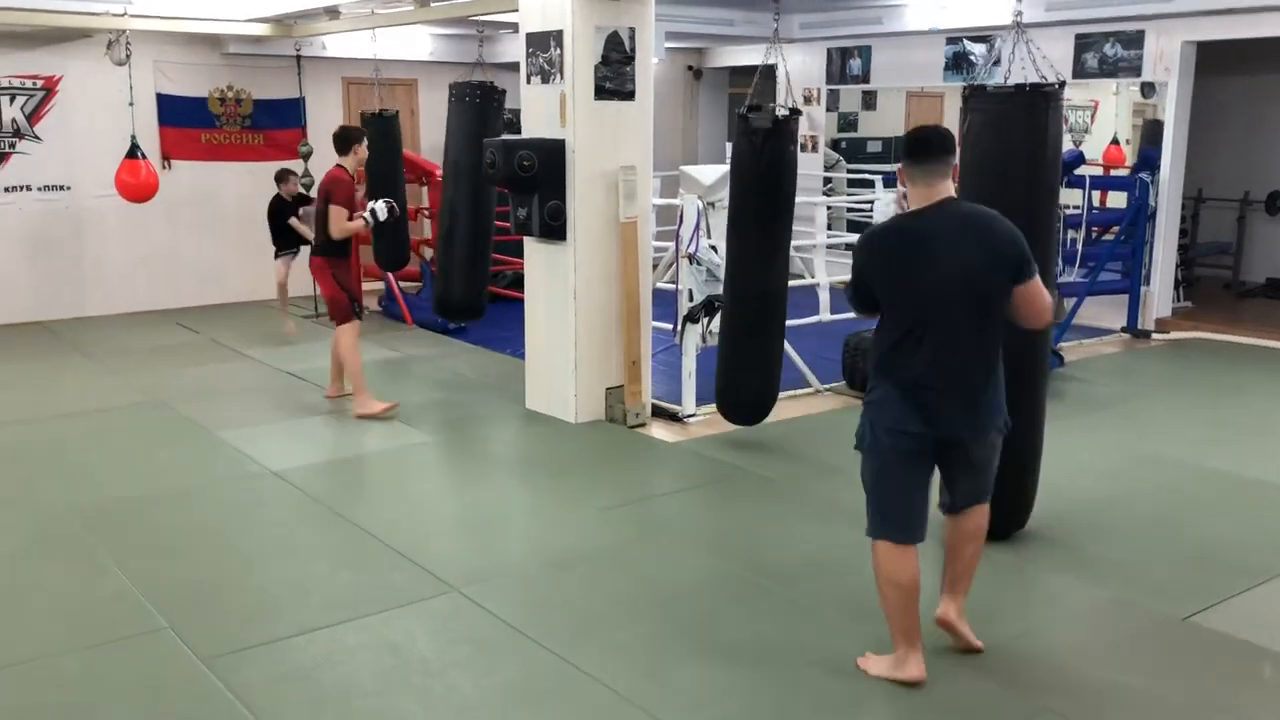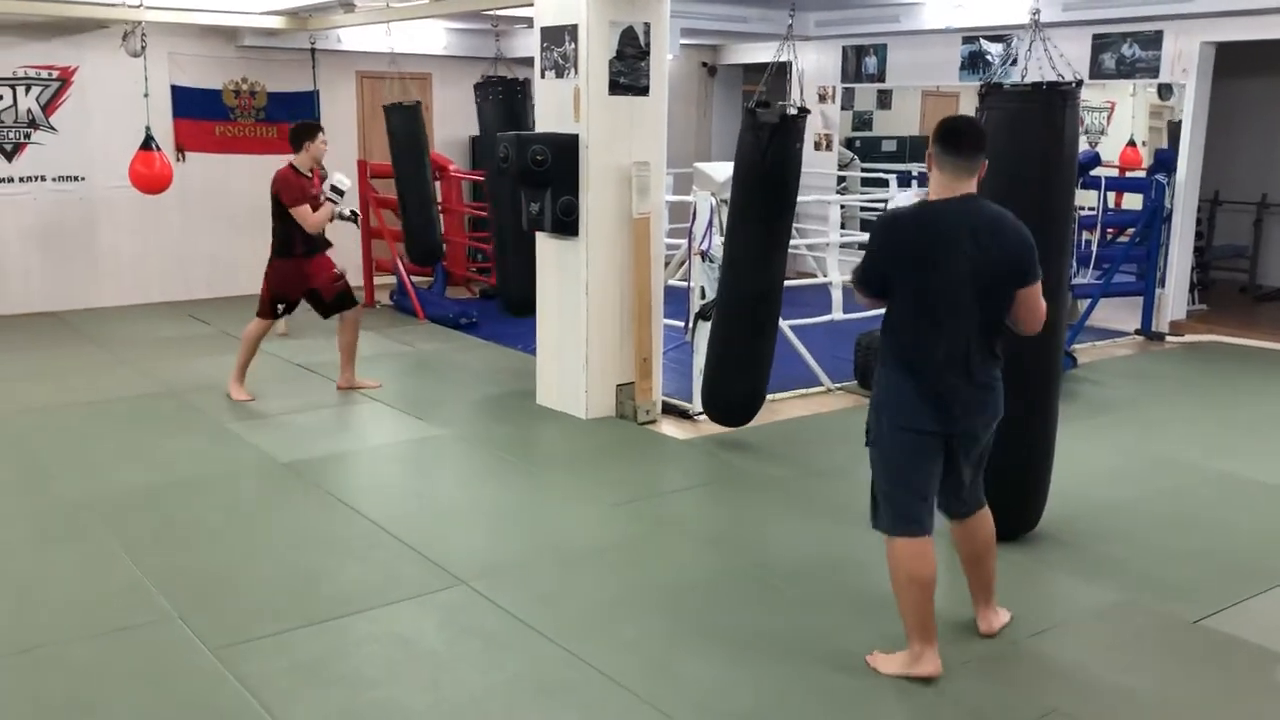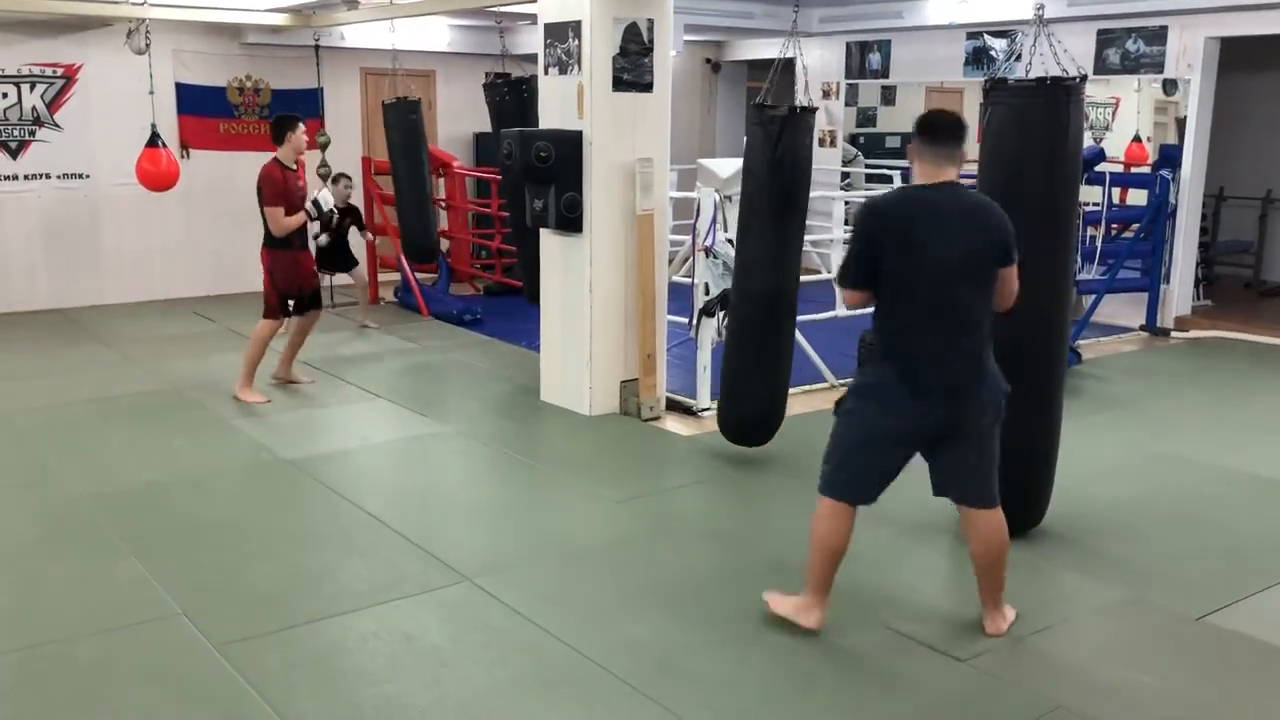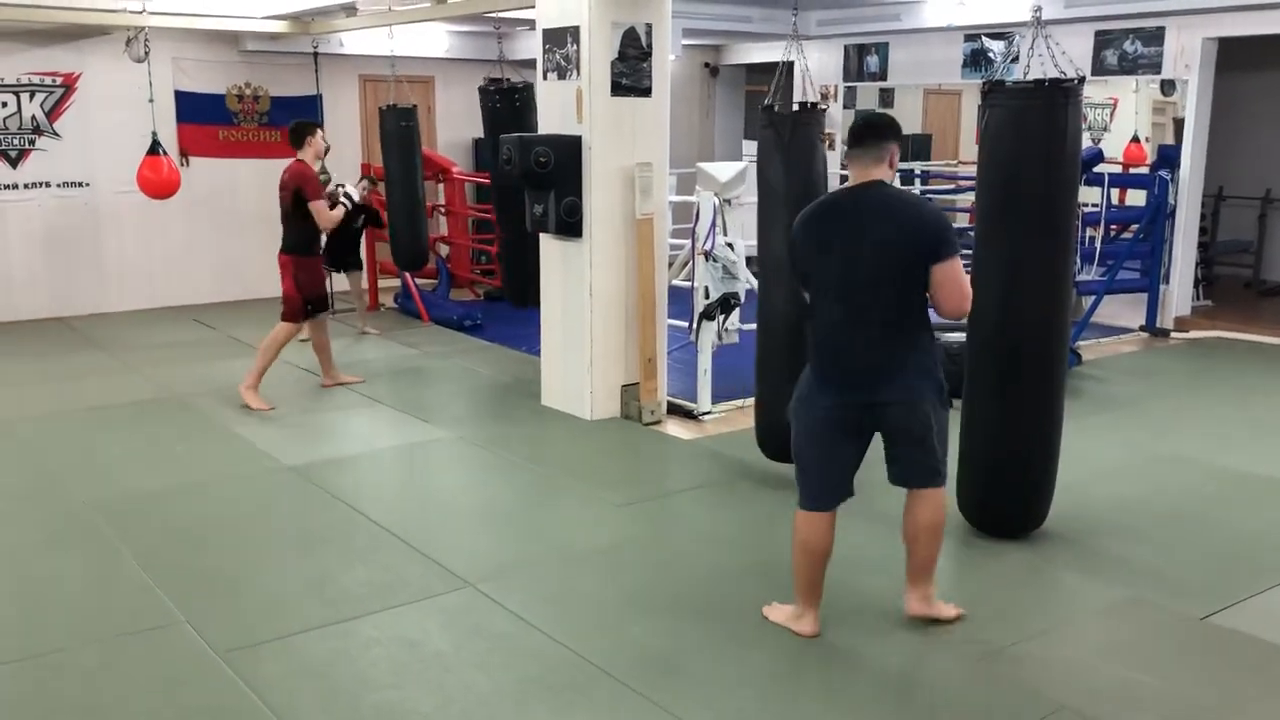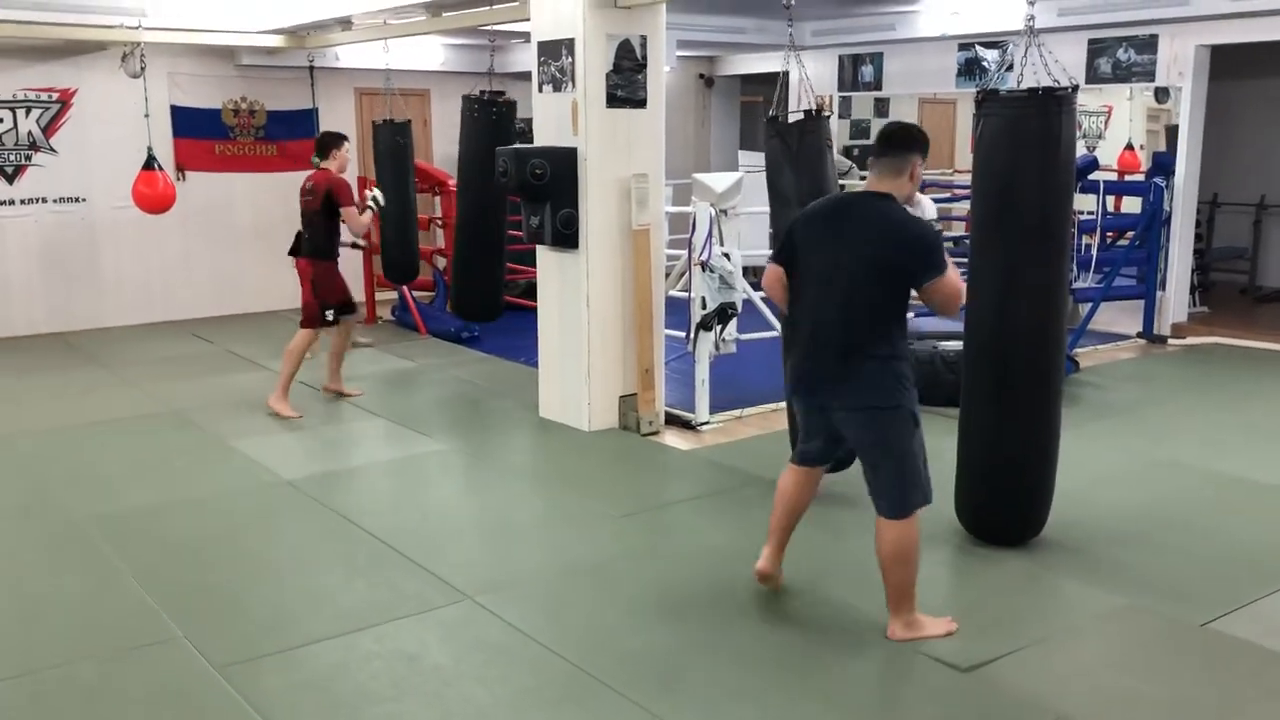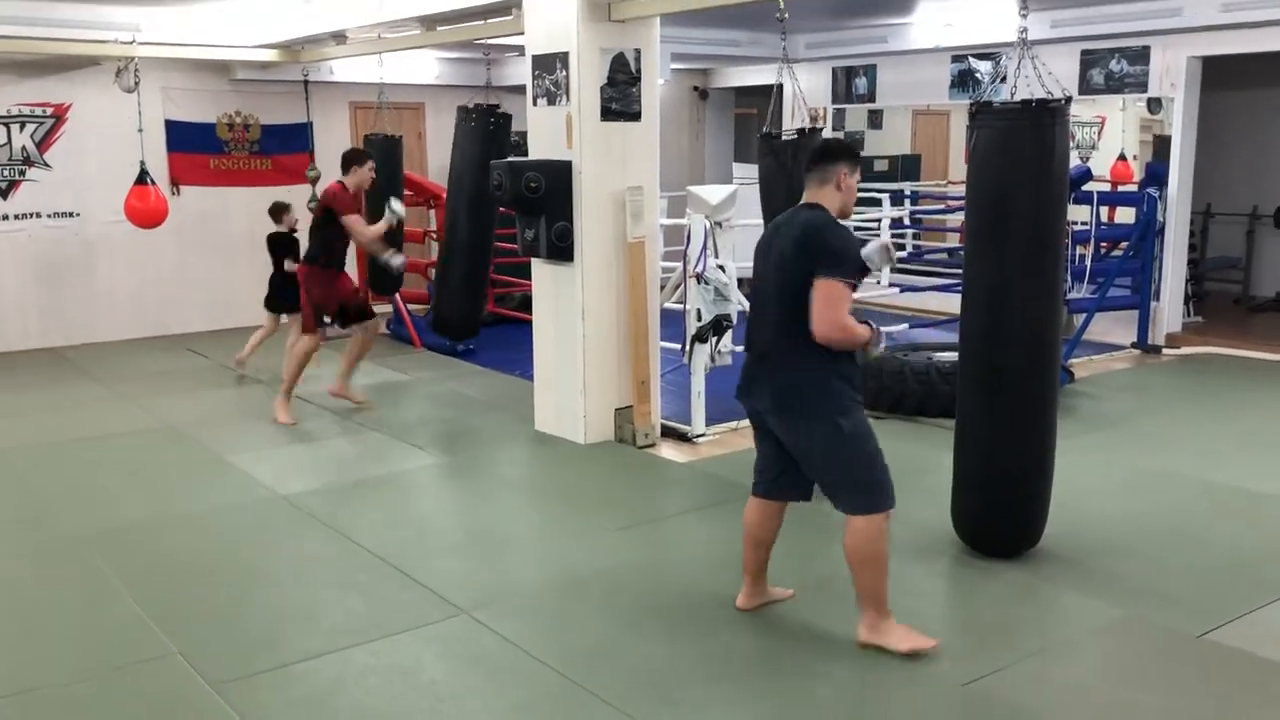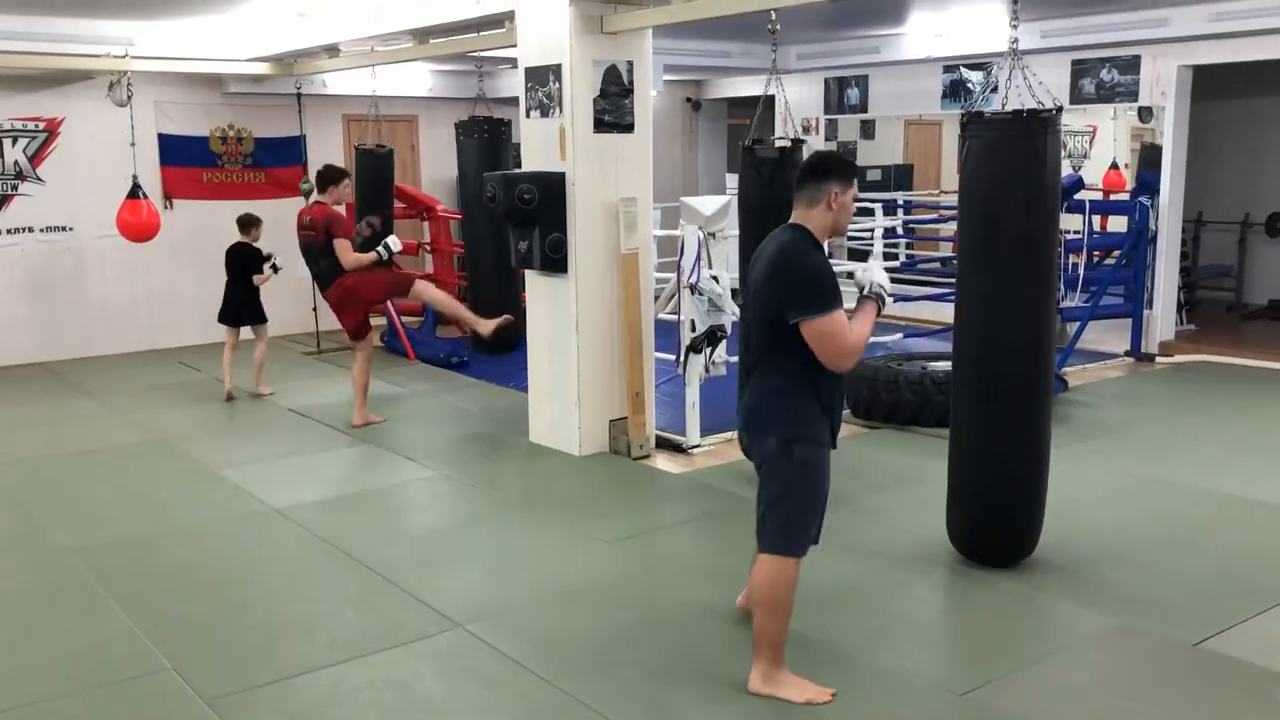
dt=0.4s
person 1, frame 1
left shoulder: (879, 243)
right shoulder: (998, 232)
left elbow: (863, 307)
right elbow: (1038, 317)
left hip: (899, 409)
right hip: (978, 405)
left knee: (892, 532)
right knee: (969, 502)
left ankle: (906, 655)
right ankle: (953, 602)
person 1, frame 2
left shoulder: (897, 228)
right shoulder: (1011, 233)
left elbow: (868, 294)
right elbow: (1031, 322)
left hip: (909, 401)
right hip: (978, 395)
left knee: (906, 524)
right knee: (968, 503)
left ankle: (921, 651)
right ankle: (987, 609)
person 1, frame 3
left shoulder: (881, 214)
right shoulder: (992, 217)
left elbow: (853, 297)
right elbow: (1005, 299)
left hip: (895, 386)
right hip: (973, 386)
left knee: (839, 491)
right knee: (981, 501)
left ankle: (811, 603)
right ankle: (994, 611)
person 1, frame 4
left shoulder: (811, 221)
right shoulder: (927, 217)
right elbow: (957, 307)
left hip: (830, 381)
right hip: (909, 379)
left knee: (817, 499)
right knee: (927, 481)
left ankle: (804, 611)
right ankle: (919, 593)
person 1, frame 5
left shoulder: (813, 216)
right shoulder: (913, 234)
left elbow: (774, 285)
right elbow: (950, 304)
left hip: (809, 376)
right hip: (876, 388)
left knee: (808, 458)
right knee: (899, 503)
left ankle: (771, 553)
right ankle: (903, 619)
person 1, frame 6
left shoulder: (777, 231)
right shoulder: (832, 238)
right elbow: (828, 326)
left wrist: (862, 265)
right wrist: (868, 335)
left hip: (763, 386)
right hip: (814, 394)
left knee: (770, 487)
right knee: (870, 501)
left ankle: (753, 589)
right ankle: (876, 622)
person 1, frame 7
left shoulder: (782, 245)
right shoulder: (805, 264)
right elbow: (843, 355)
right wrist: (874, 298)
left hip: (770, 406)
right hip: (790, 417)
left knee: (779, 512)
right knee: (784, 542)
left ankle: (754, 593)
right ankle: (768, 670)
person 2, frame 1
left shoulder: (334, 176)
right shoulder: (341, 181)
right elbow: (337, 231)
left wrist: (376, 213)
right wrist: (369, 217)
left hip: (336, 260)
right hip: (330, 261)
left knee: (346, 321)
right knee: (349, 324)
left ankle: (336, 384)
right ankle: (362, 400)
person 2, frame 2
left shoulder: (317, 175)
right shoulder: (284, 180)
right elbow: (312, 225)
left wrist: (341, 213)
right wrist: (335, 197)
left hip: (315, 258)
right hip: (286, 262)
left knee: (350, 312)
right knee: (264, 321)
left ankle: (347, 377)
right ankle: (237, 379)
person 2, frame 3
left shoulder: (298, 167)
right shoulder: (271, 175)
right elbow: (278, 228)
left wrist: (318, 209)
right wrist: (311, 210)
left hip: (301, 251)
right hip: (279, 255)
left knee: (311, 312)
right knee: (273, 319)
left ankle: (283, 370)
right ankle: (244, 384)
person 2, frame 4
left shoulder: (292, 172)
right shoulder: (307, 175)
right elbow: (325, 223)
left wrist: (333, 201)
right wrist: (346, 202)
left hip: (306, 255)
right hip: (299, 258)
left knee: (317, 316)
right knee: (291, 323)
left ankle: (330, 374)
right ankle: (250, 385)
person 2, frame 5
left shoulder: (309, 183)
right shoulder: (338, 184)
right elbow: (358, 229)
right wrist: (373, 205)
left hip: (311, 258)
right hip: (319, 263)
left knee: (345, 318)
right knee: (311, 328)
left ankle: (334, 380)
right ankle: (279, 395)
person 2, frame 6
left shoulder: (352, 198)
right shoulder: (337, 195)
left elbow: (362, 238)
right elbow: (364, 235)
left wrist: (385, 254)
right wrist: (391, 217)
left hip: (336, 273)
right hip: (317, 272)
left knee: (368, 325)
right knee: (311, 338)
left ankle: (342, 383)
right ankle: (282, 399)
person 2, frame 7
left shoulder: (304, 216)
right shoulder: (335, 218)
right elbow: (348, 261)
left wrist: (360, 233)
right wrist: (381, 252)
left hip: (333, 293)
right hip: (349, 284)
left knee: (363, 347)
right knee: (421, 288)
left ankle: (360, 414)
right ankle: (480, 324)
